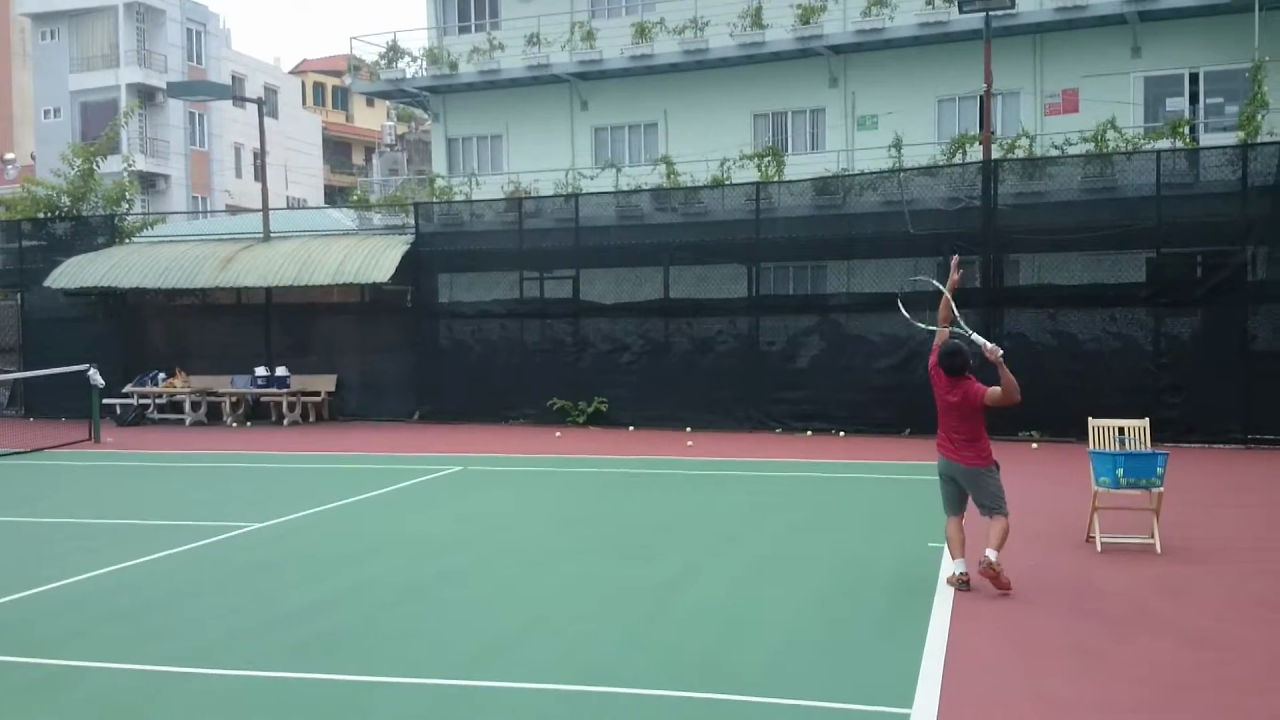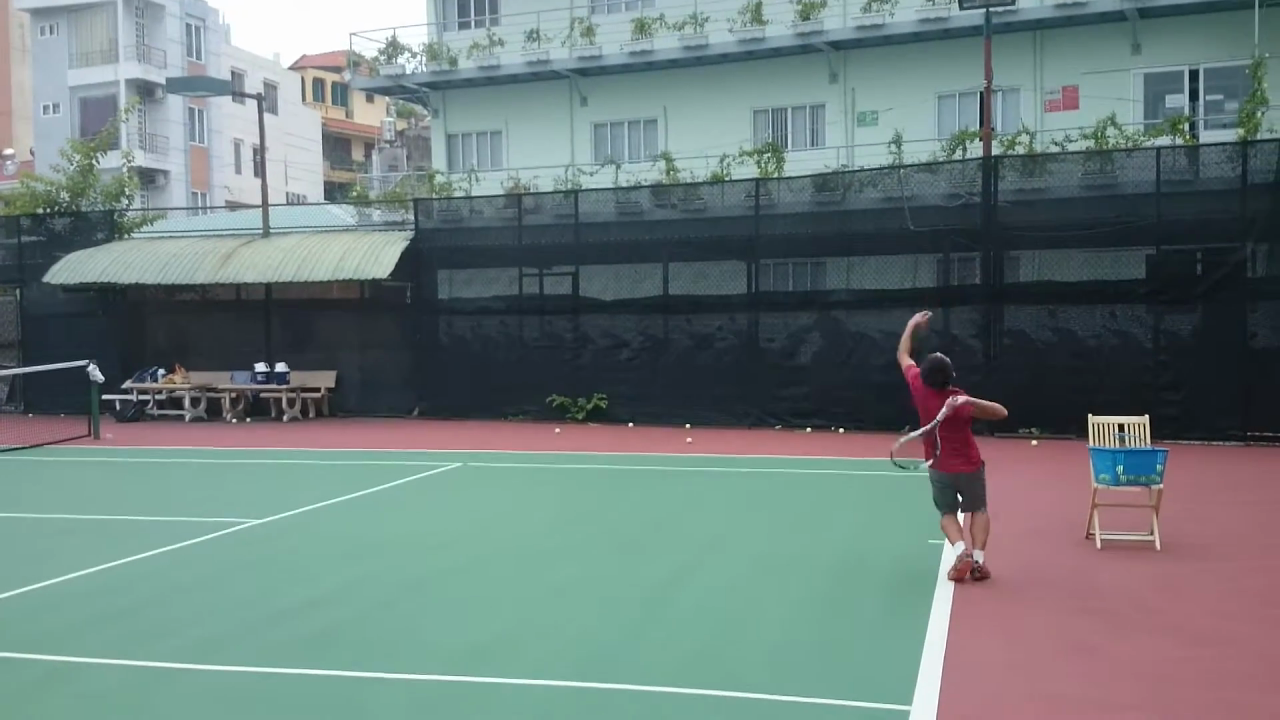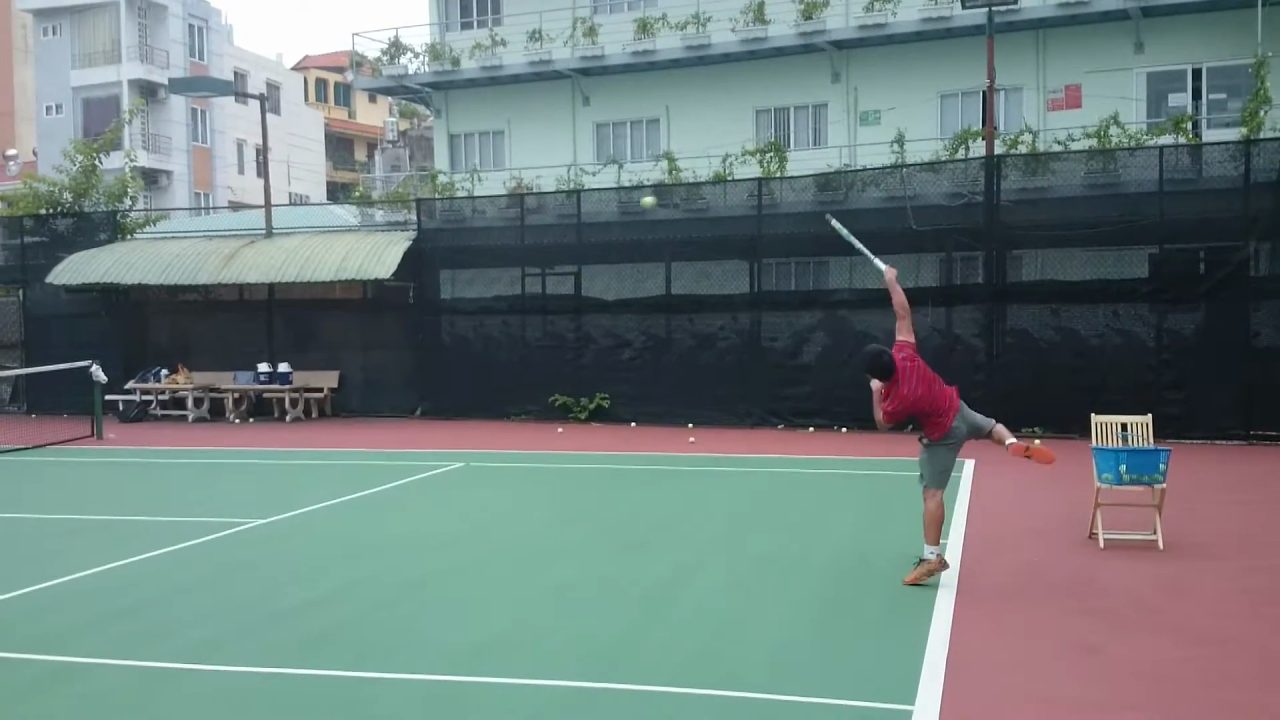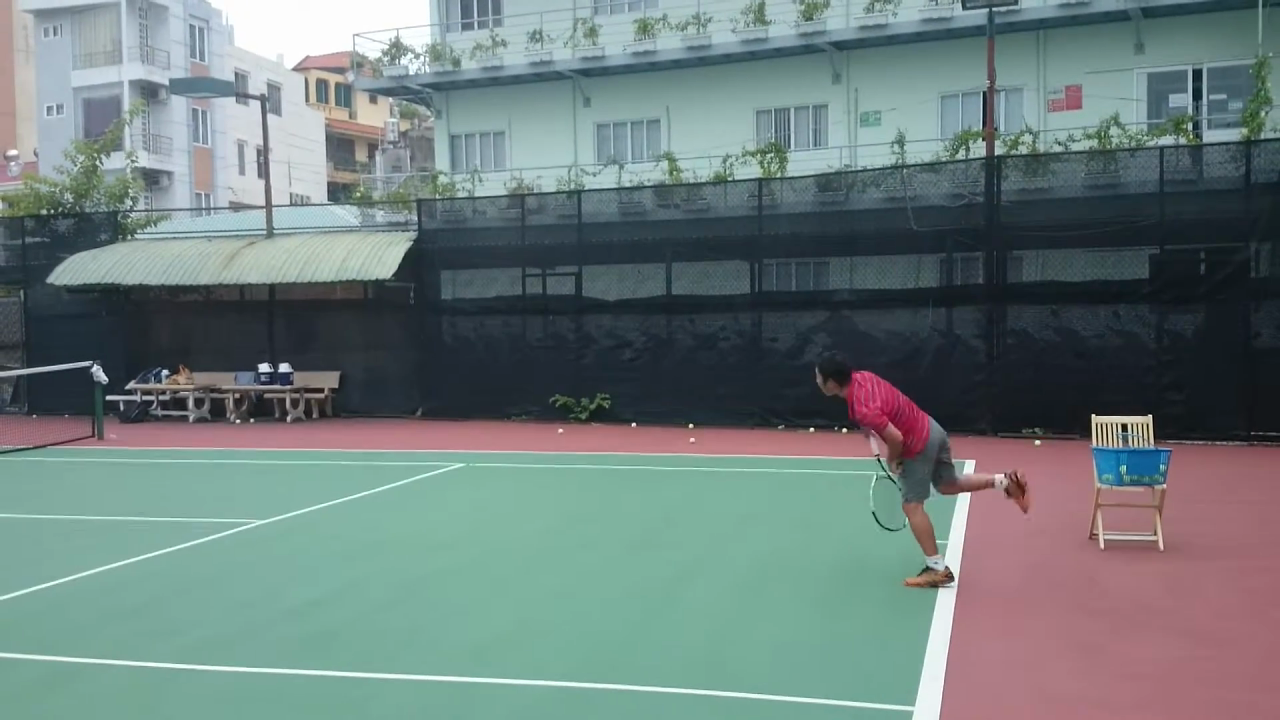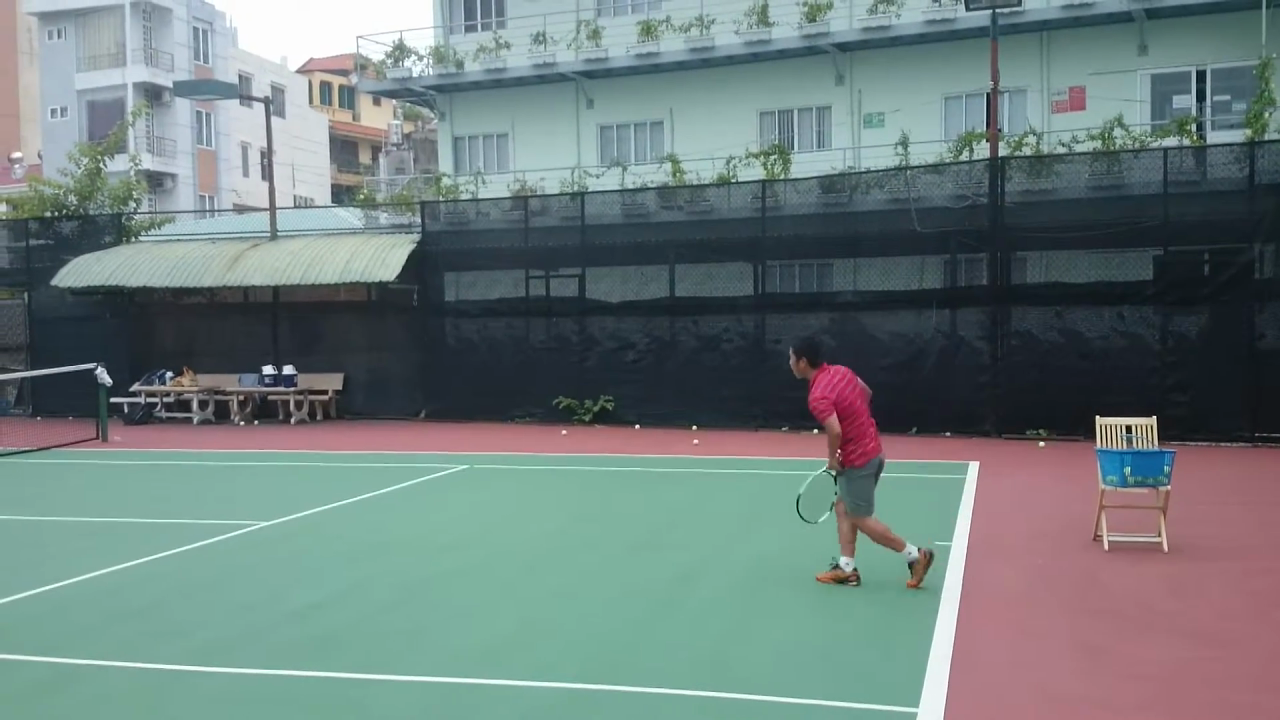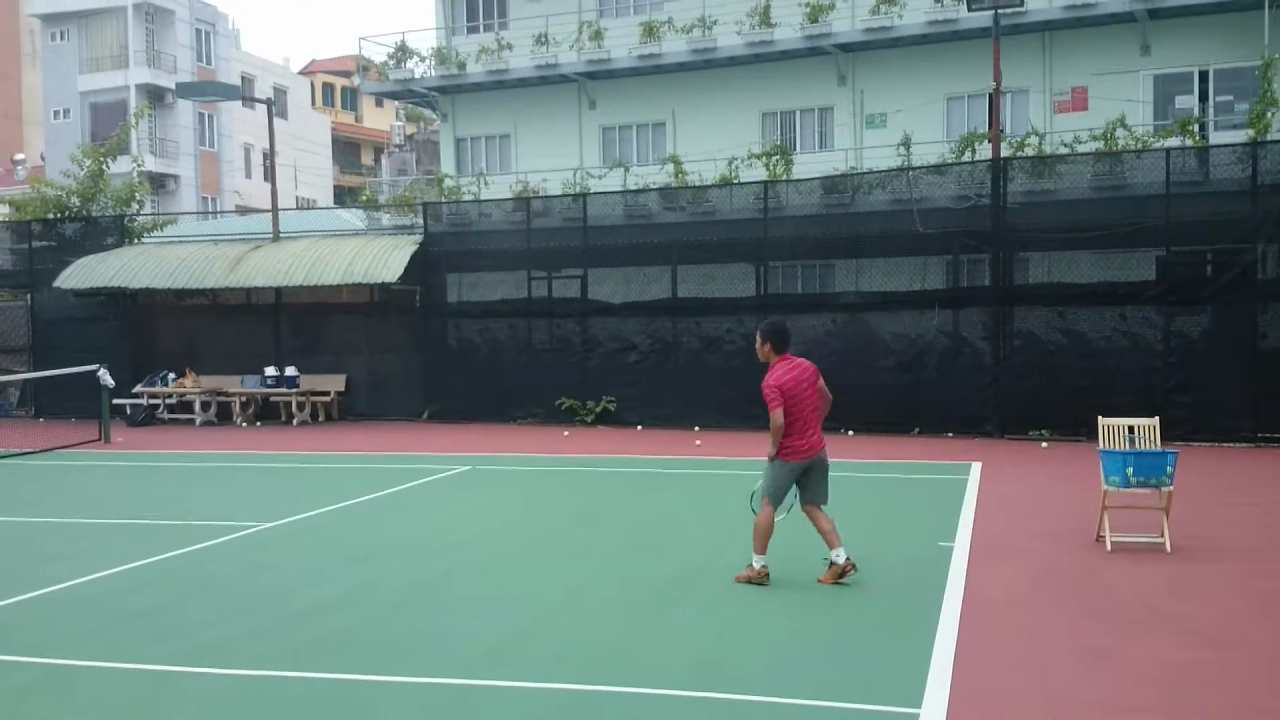
dt=0.3s
person 1, frame 1
left shoulder: (937, 372)
right shoulder: (974, 391)
left elbow: (942, 325)
right elbow: (1013, 397)
left wrist: (950, 284)
right wrist: (999, 363)
left hip: (947, 461)
right hip: (977, 464)
left knee: (954, 517)
right knee: (999, 515)
left ankle: (960, 572)
right ankle: (990, 558)
person 1, frame 2
left shoulder: (919, 386)
right shoulder: (958, 404)
left elbow: (902, 355)
right elbow: (1000, 412)
left wrist: (912, 323)
right wrist: (969, 401)
left hip: (939, 469)
right hip: (967, 467)
left knee: (948, 514)
right knee: (978, 510)
left ankle: (962, 552)
right ankle: (978, 560)
person 1, frame 3
left shoulder: (894, 404)
right shoulder: (905, 359)
left elbow: (882, 424)
right elbow: (904, 317)
left wrist: (876, 395)
right wrist: (893, 283)
left hip: (941, 437)
right hip: (959, 411)
left knee: (931, 494)
right knee: (990, 427)
left ankle: (932, 557)
right ankle: (1014, 444)
person 1, frame 4
left shoulder: (863, 409)
right shoulder: (861, 377)
left elbow: (895, 439)
left wrist: (892, 460)
right wrist: (874, 435)
left hip: (917, 447)
right hip: (930, 429)
left knee: (912, 506)
right knee: (952, 486)
left ankle: (938, 568)
right ankle: (1005, 481)
person 1, frame 5
left shoulder: (818, 396)
right shoulder: (840, 371)
left elbow: (835, 430)
right elbow: (866, 394)
left wrist: (833, 458)
left hip: (857, 460)
right hip: (872, 450)
left knee: (862, 519)
right knee: (843, 507)
left ankle: (915, 555)
right ankle: (846, 567)
person 1, frame 6
left shoulder: (772, 381)
right shoulder: (807, 366)
left elbow: (778, 422)
right elbow: (827, 399)
left wrist: (773, 447)
left hip: (789, 454)
right hip: (816, 450)
left knee: (766, 505)
right knee: (813, 507)
left ankle: (759, 567)
right ankle: (841, 559)
